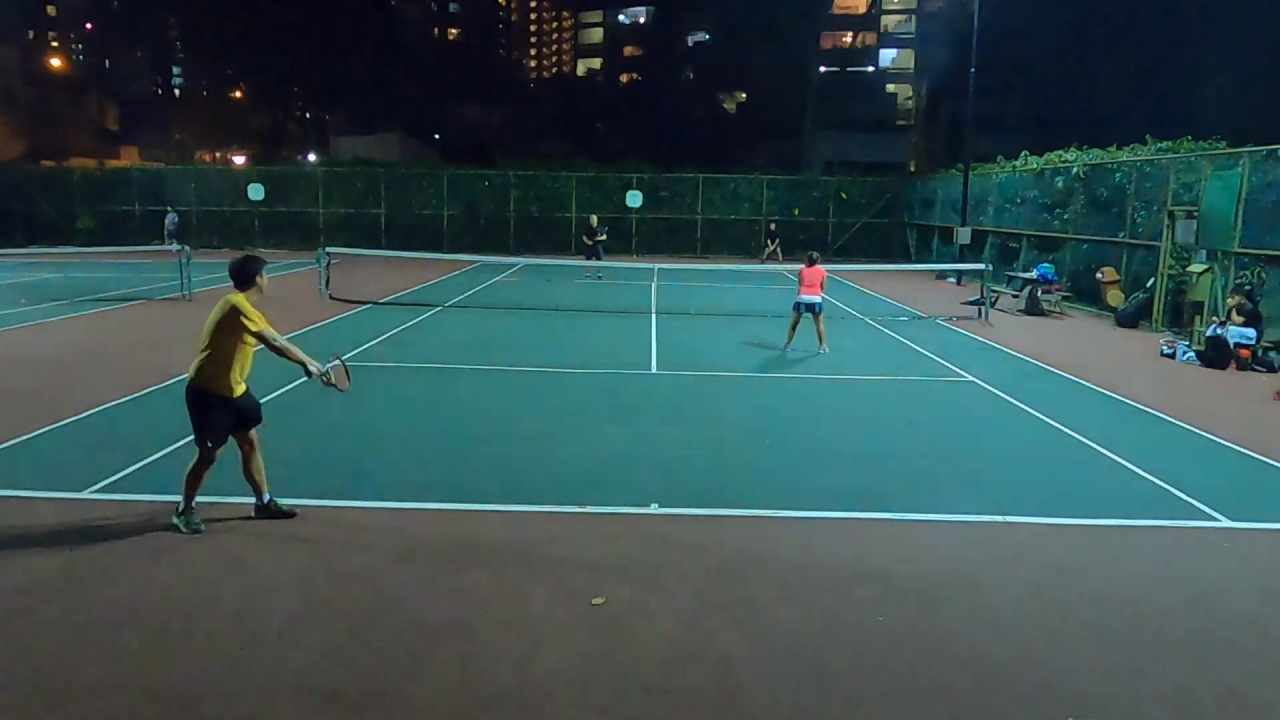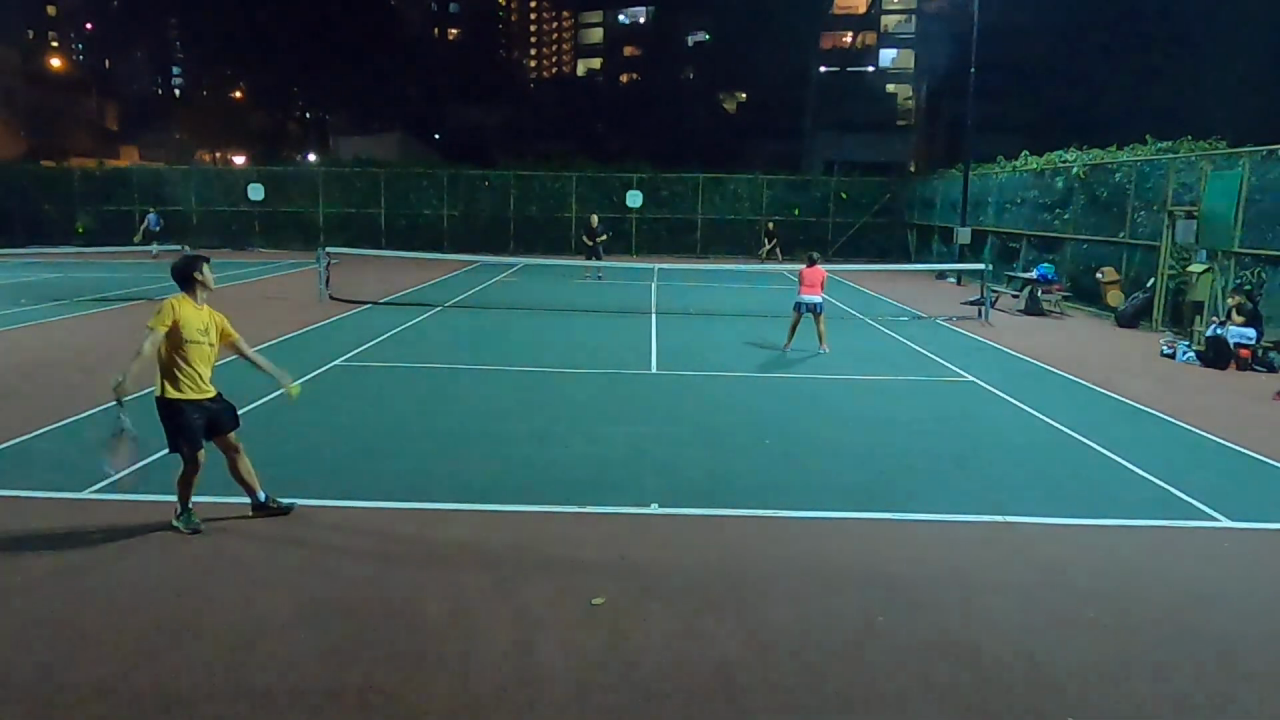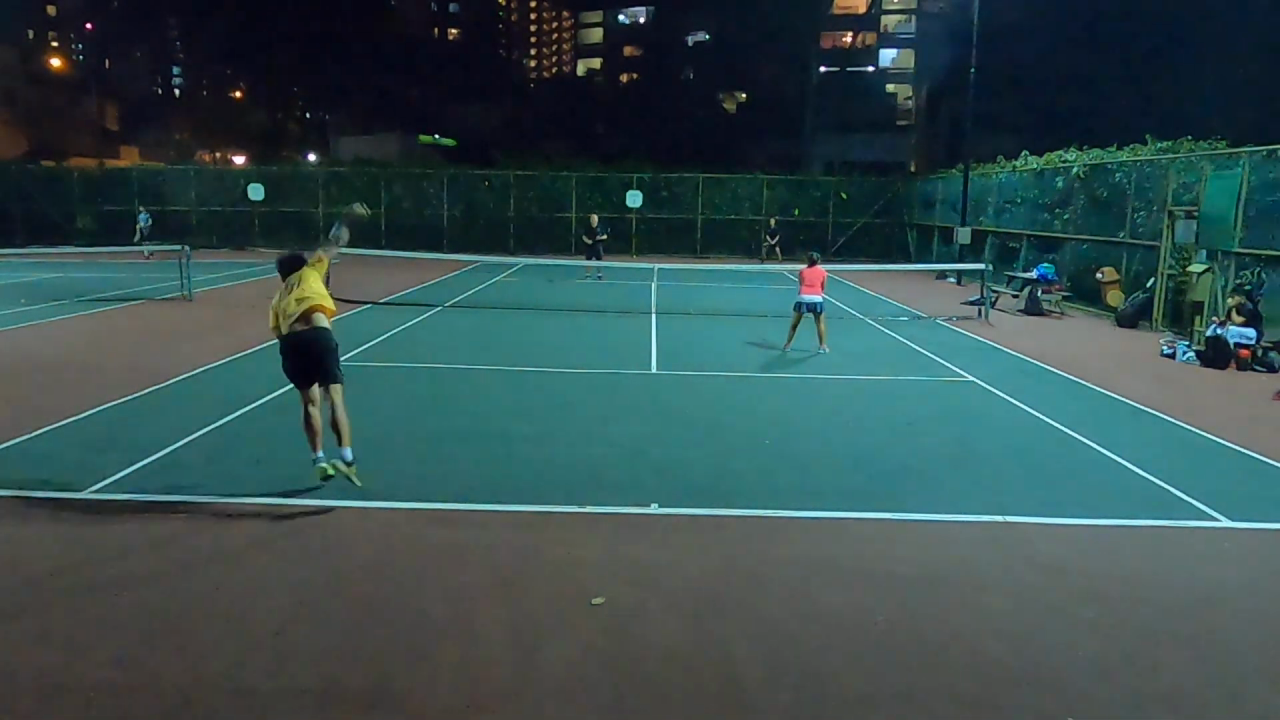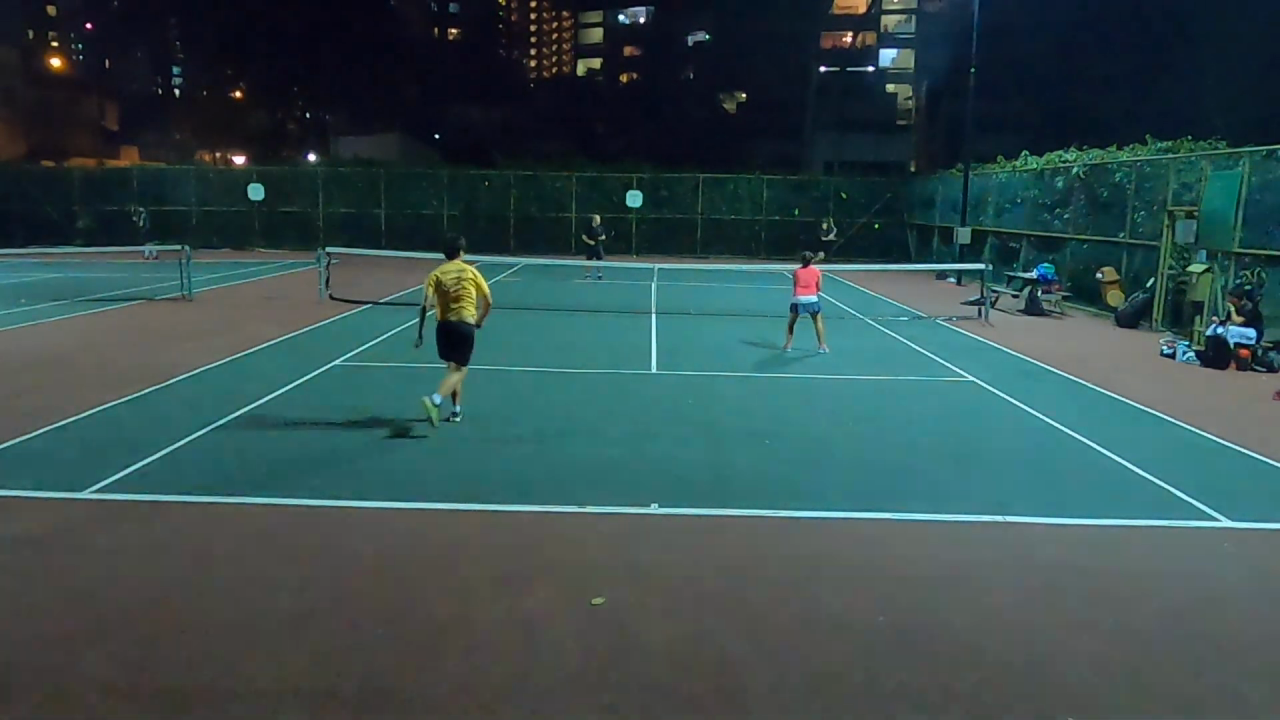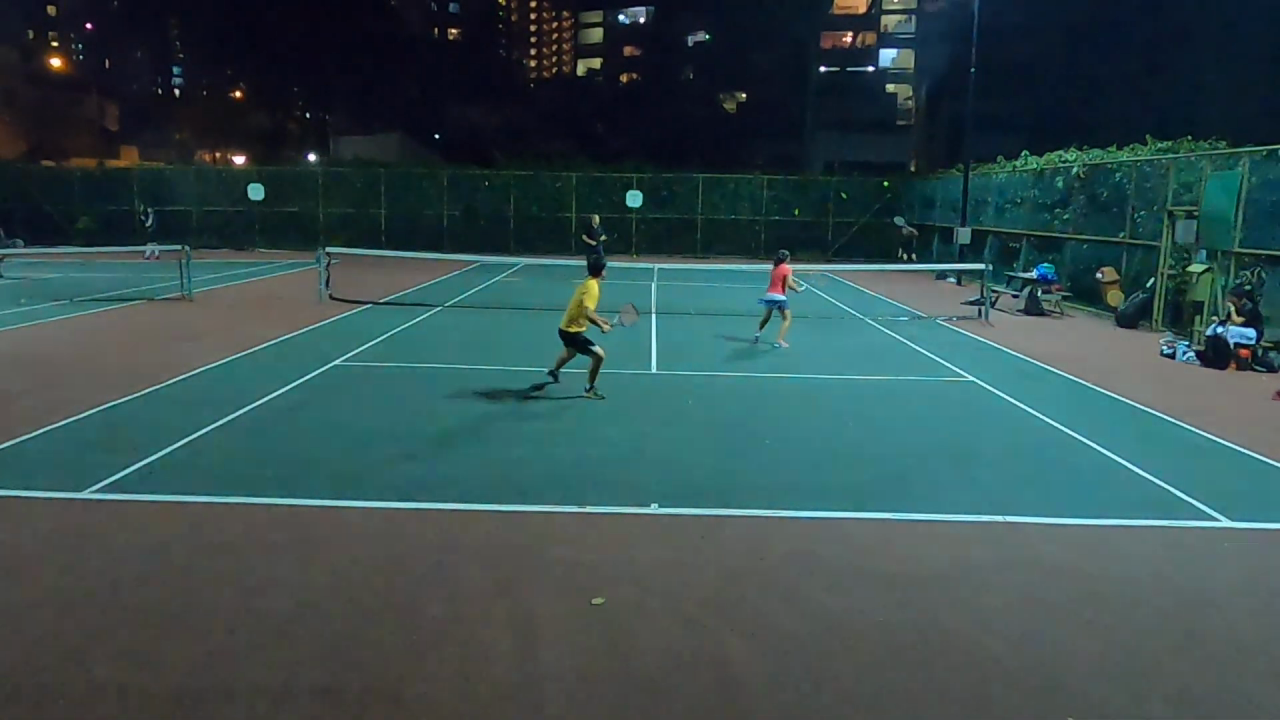
dt=1s
person 1, frame 1
left shoulder: (244, 307)
right shoulder: (236, 306)
left elbow: (276, 342)
right elbow: (273, 343)
left wrist: (308, 362)
right wrist: (307, 363)
left hip: (234, 390)
right hip: (206, 392)
left knee: (250, 445)
right knee: (208, 454)
left ankle: (264, 503)
right ankle: (184, 510)
person 1, frame 2
left shoulder: (214, 317)
right shoulder: (173, 307)
left elbow: (245, 350)
right elbow: (149, 343)
left wrist: (277, 374)
right wrist: (127, 374)
left hip: (207, 396)
right hip: (175, 399)
left knee: (234, 447)
right knee: (194, 460)
left ankle: (260, 501)
right ankle: (183, 512)
person 1, frame 3
left shoulder: (278, 299)
right shoulder: (310, 273)
left elbow: (278, 334)
right elbow: (333, 243)
right wrist: (348, 216)
left hip: (292, 345)
right hip: (317, 336)
left knee: (310, 403)
right knee: (334, 398)
left ankle: (320, 460)
right ankle: (346, 457)
person 1, frame 4
left shoulder: (436, 275)
right shoulder: (472, 272)
left elbow: (425, 305)
right elbow: (488, 302)
left wrist: (420, 333)
right wrist: (479, 320)
left hip: (444, 325)
right hip: (464, 325)
left knee: (453, 367)
right knee: (459, 371)
left ankle: (456, 410)
right ankle: (435, 400)
person 1, frame 5
left shoulder: (587, 284)
right shoulder: (592, 289)
right elbow: (588, 313)
left wrist: (601, 321)
right wrist: (602, 326)
left hip: (566, 329)
right hip: (572, 332)
left knee: (570, 351)
right knee: (599, 355)
left ankle: (554, 372)
right ankle: (590, 388)
